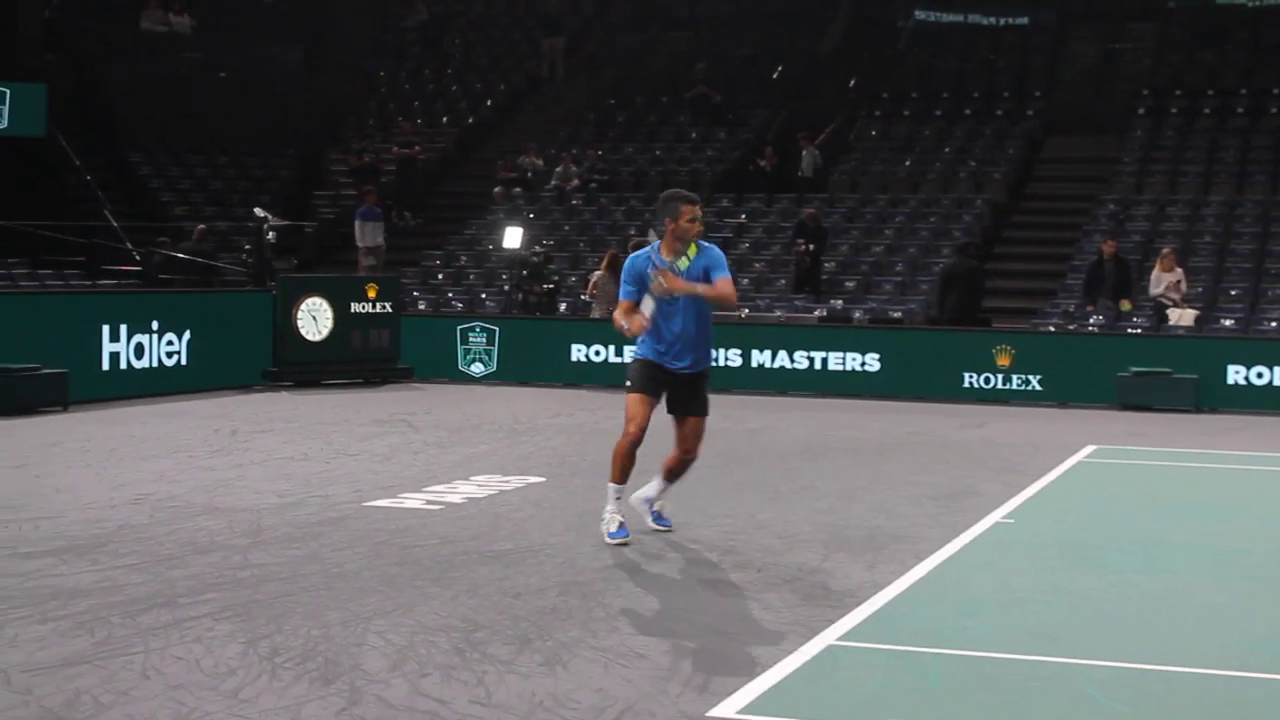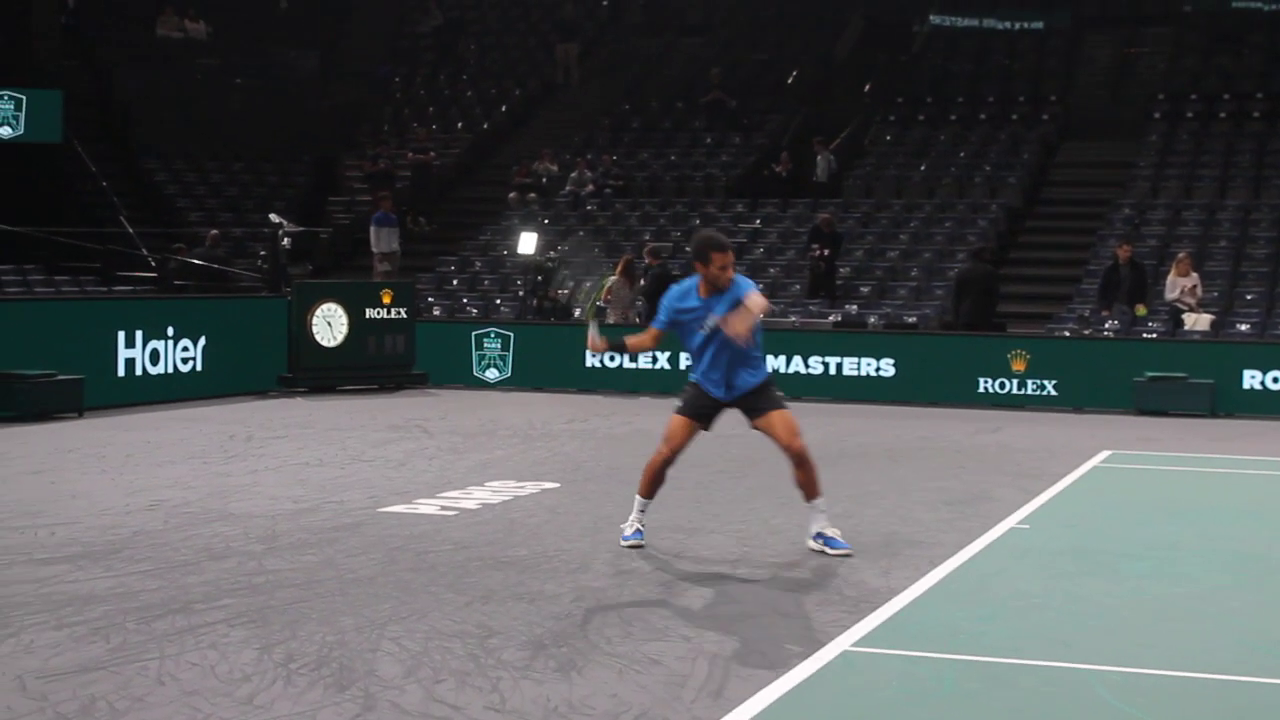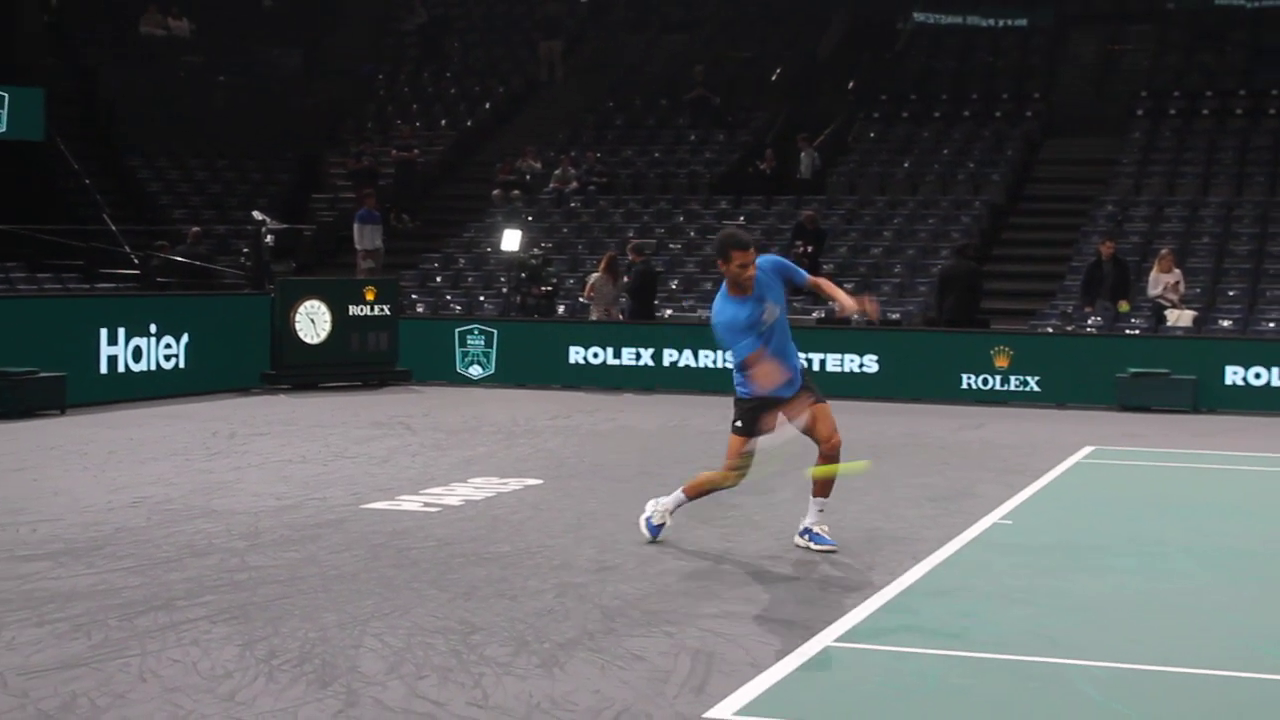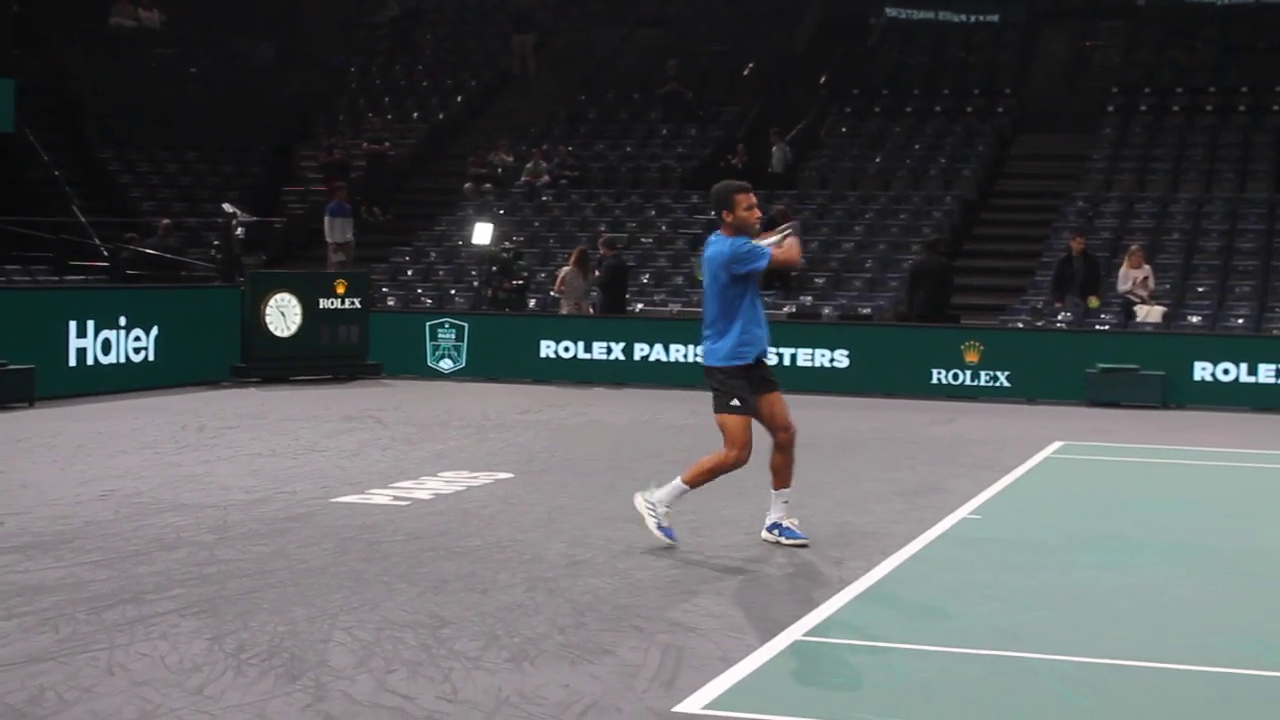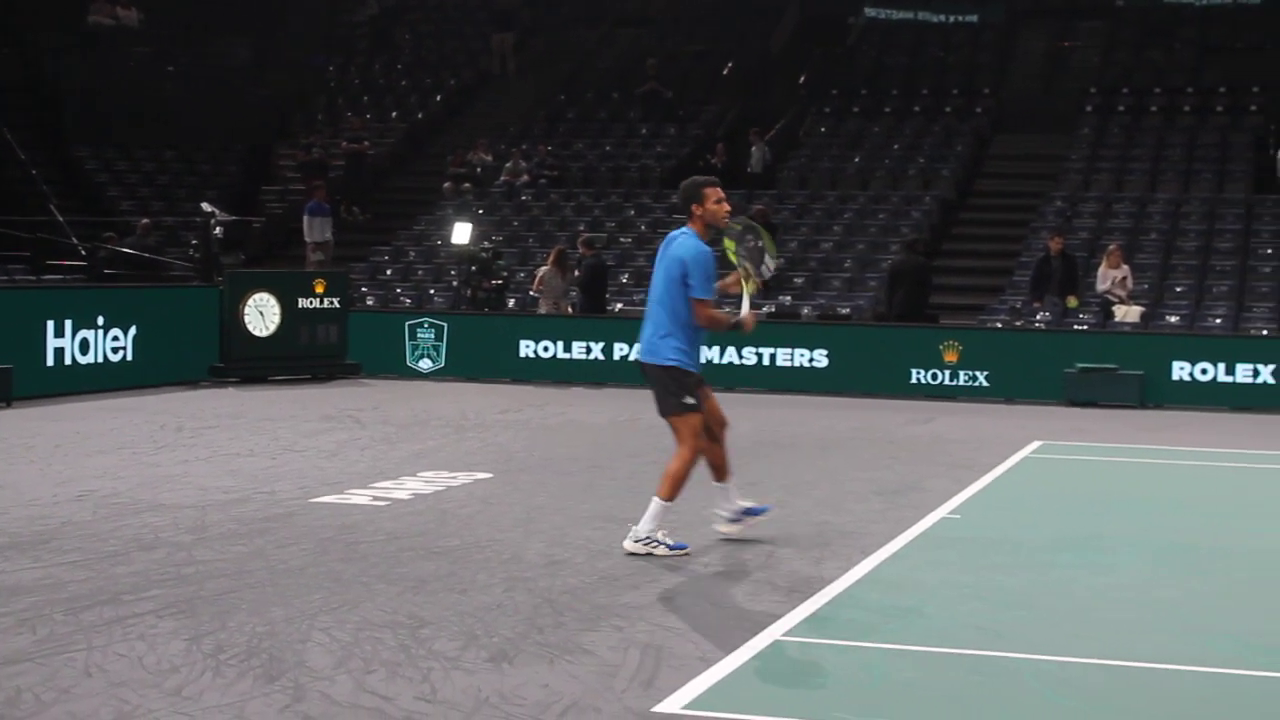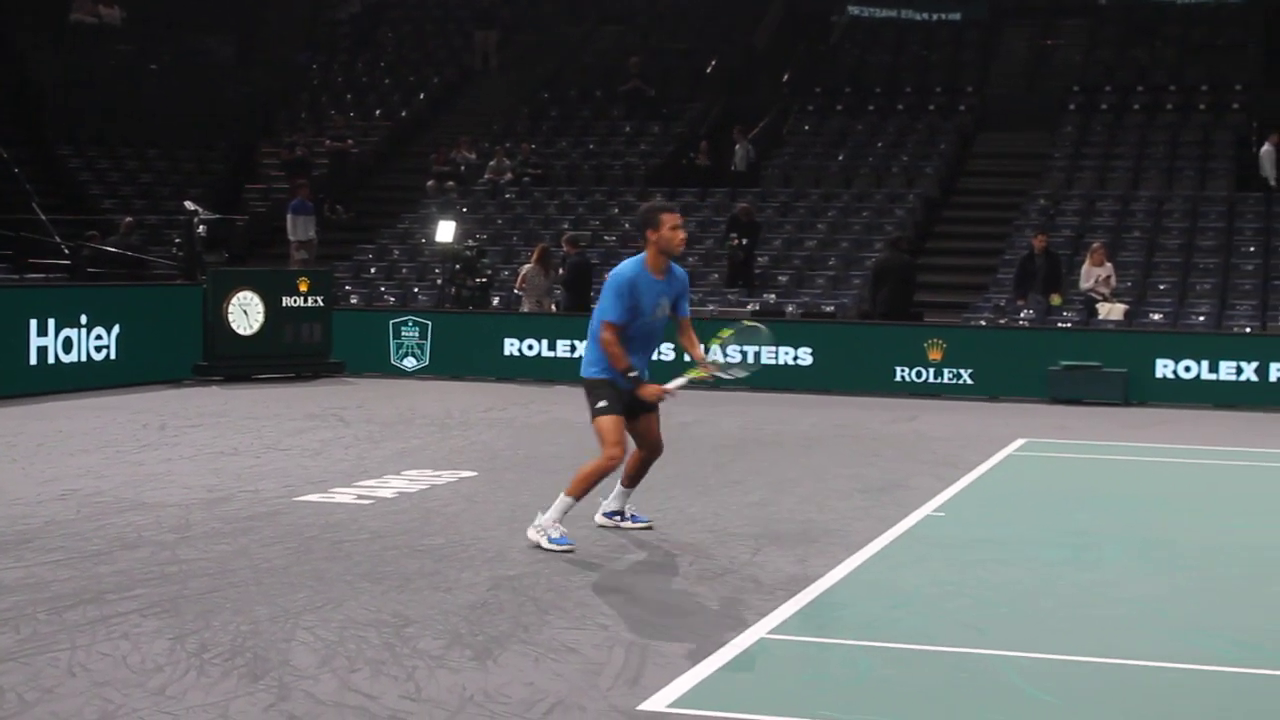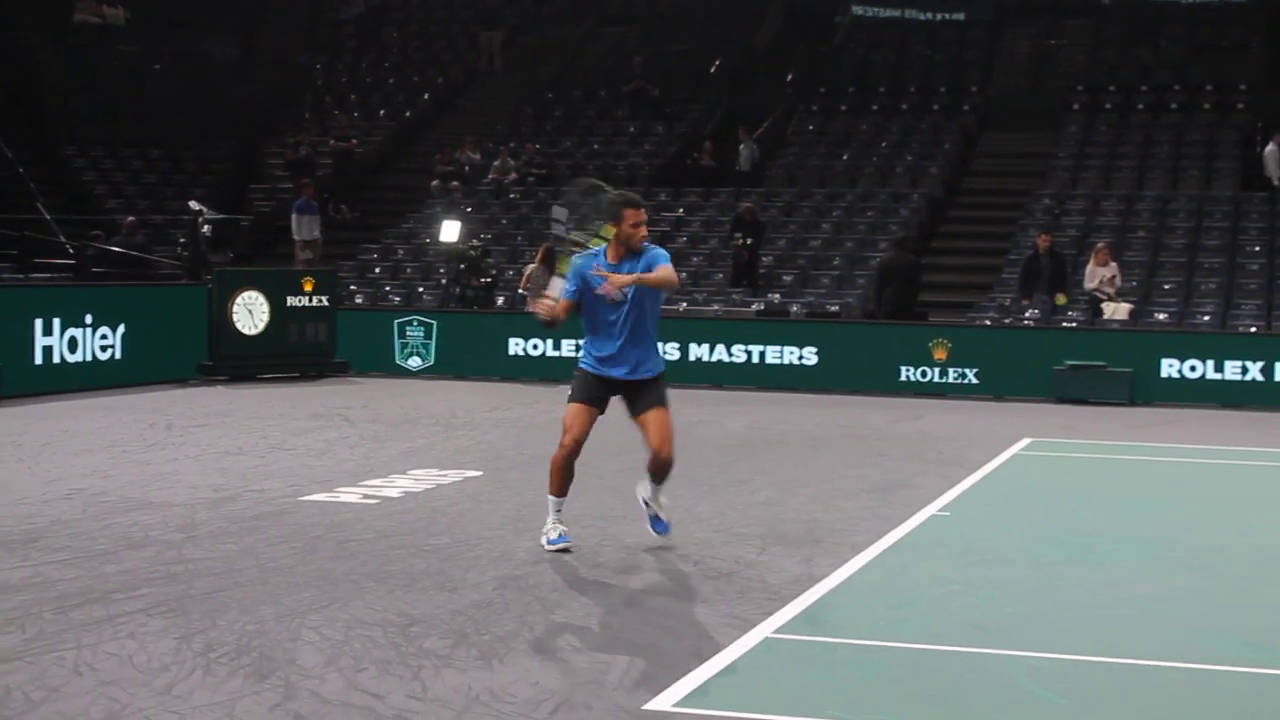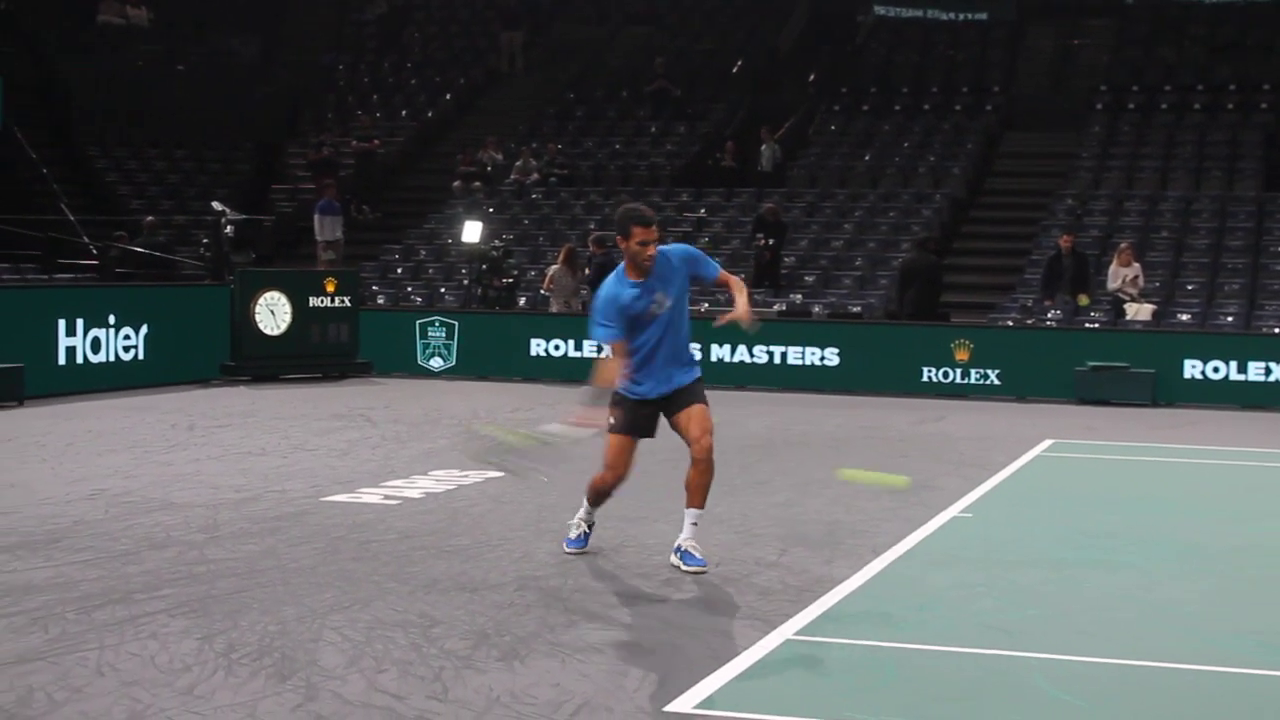
dt=0.3s
person 1, frame 1
left shoulder: (708, 254)
right shoulder: (638, 260)
left elbow: (729, 297)
right elbow: (623, 311)
left wrist: (687, 286)
right wrist: (627, 323)
left hip: (693, 365)
right hip: (650, 358)
left knee: (687, 452)
right knee: (632, 433)
left ankle: (650, 496)
right ankle: (613, 513)
person 1, frame 2
left shoulder: (739, 286)
right shoulder: (677, 296)
left elbow: (760, 302)
right elbow: (650, 340)
left wrist: (747, 317)
right wrist: (612, 345)
left hip: (752, 384)
right hip: (706, 384)
left knee: (797, 450)
right knee: (665, 453)
left ankle: (820, 528)
right ankle: (636, 520)
person 1, frame 3
left shoulder: (770, 266)
right shoulder: (725, 316)
left elbow: (815, 281)
right elbow: (759, 368)
left wrist: (845, 300)
right wrist: (787, 404)
left hip: (794, 377)
right hip: (757, 392)
left knee: (830, 443)
right knee: (733, 474)
left ankle: (810, 526)
right ankle: (663, 508)
person 1, frame 4
left shoulder: (725, 241)
right shoulder: (729, 251)
right elbow: (790, 259)
right wrist: (792, 241)
left hip: (750, 358)
right hip: (727, 363)
left knee: (785, 434)
right knee: (737, 454)
left ankle: (777, 520)
right ankle: (657, 501)
person 1, frame 5
left shoulder: (676, 240)
right shoulder: (697, 253)
right elbow: (704, 316)
left wrist: (724, 286)
right wrist: (737, 322)
left hip: (676, 356)
right hip: (668, 359)
left knee: (715, 426)
right knee: (691, 448)
left ankle: (731, 508)
right ankle: (644, 533)
person 1, frame 6
left shoulder: (678, 277)
right shoulder: (625, 277)
left elbow: (684, 329)
right elbow: (608, 338)
left wrist: (701, 360)
right wrist: (638, 383)
left hip: (635, 375)
right hip: (605, 374)
left knee: (652, 448)
right knee: (612, 455)
left ankle: (613, 509)
right ankle: (547, 523)
person 1, frame 7
left shoulder: (654, 255)
right shoulder: (583, 264)
left elbow: (669, 278)
right elbow: (562, 313)
left wrist: (628, 279)
right wrist: (545, 310)
left hip: (645, 370)
right hip: (595, 367)
left knee: (662, 453)
right knee: (569, 443)
left ankle: (650, 493)
right ankle: (554, 522)
person 1, frame 8
left shoulder: (678, 256)
right shoulder: (610, 296)
left elbow: (730, 279)
right elbow: (615, 359)
left wrist: (742, 305)
right wrist: (605, 402)
left hip: (682, 380)
right hip: (635, 390)
left knee: (703, 449)
right knee: (611, 475)
left ankle: (686, 542)
right ankle: (585, 519)
